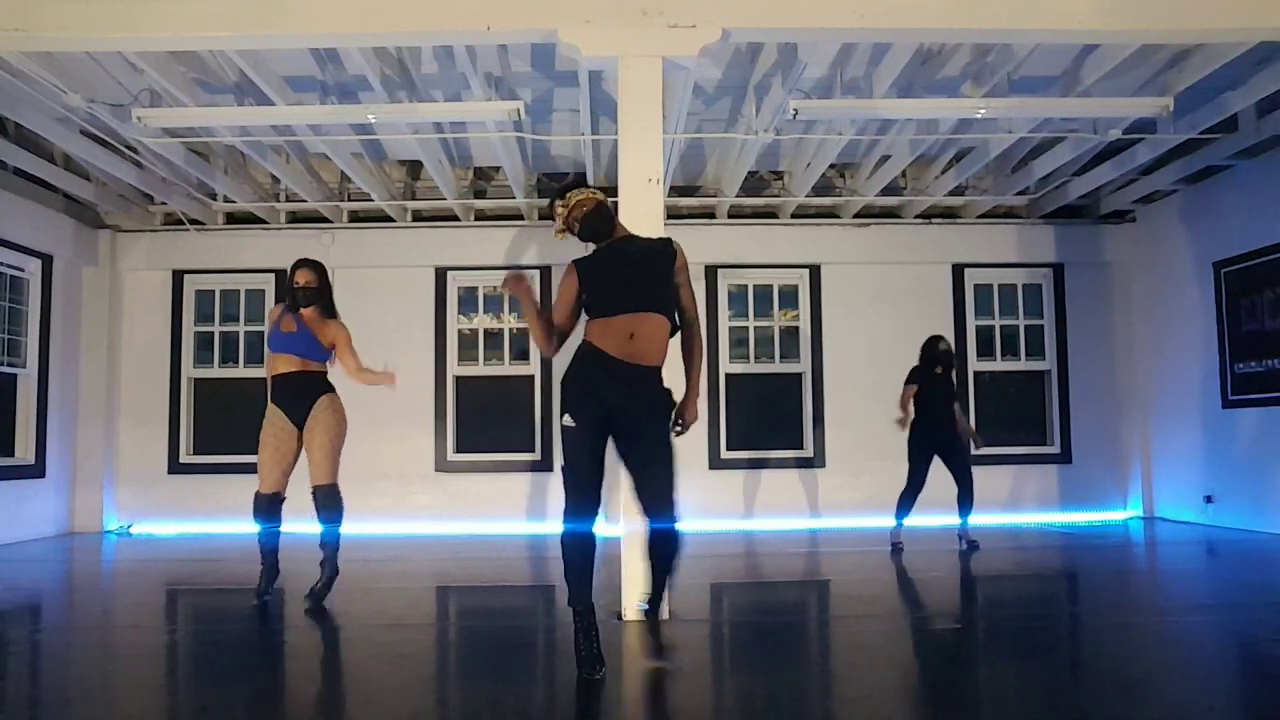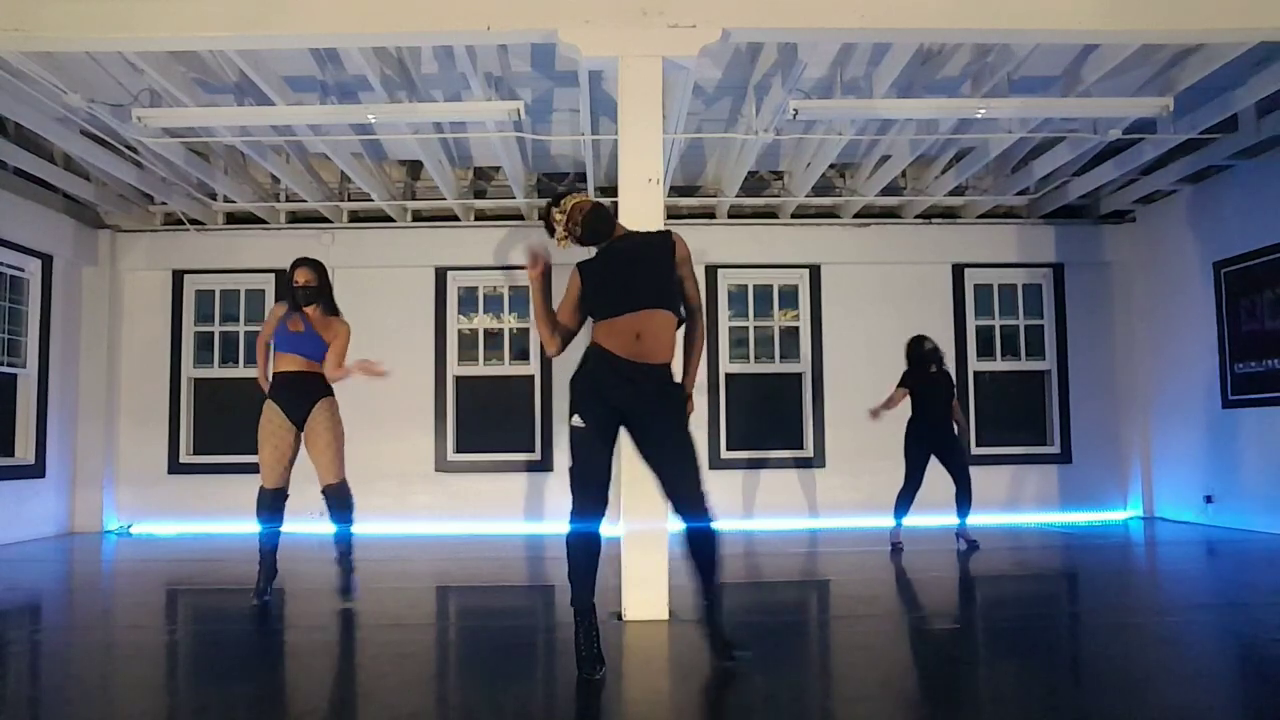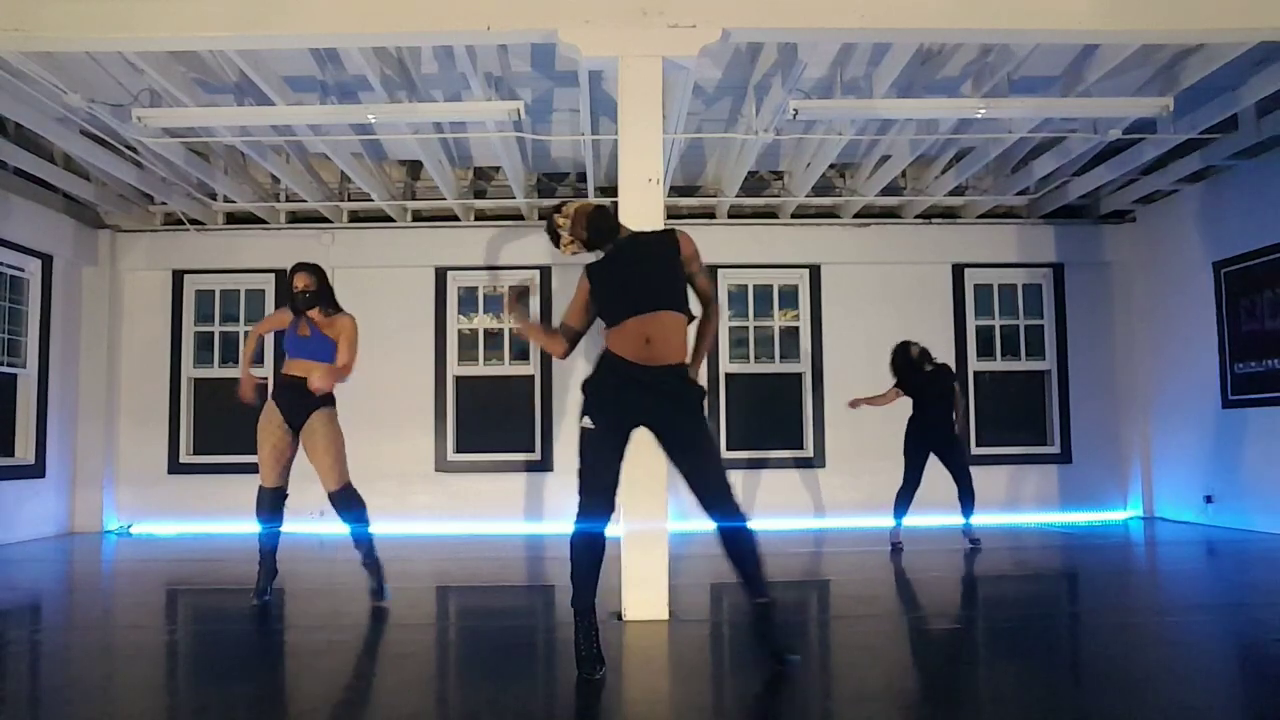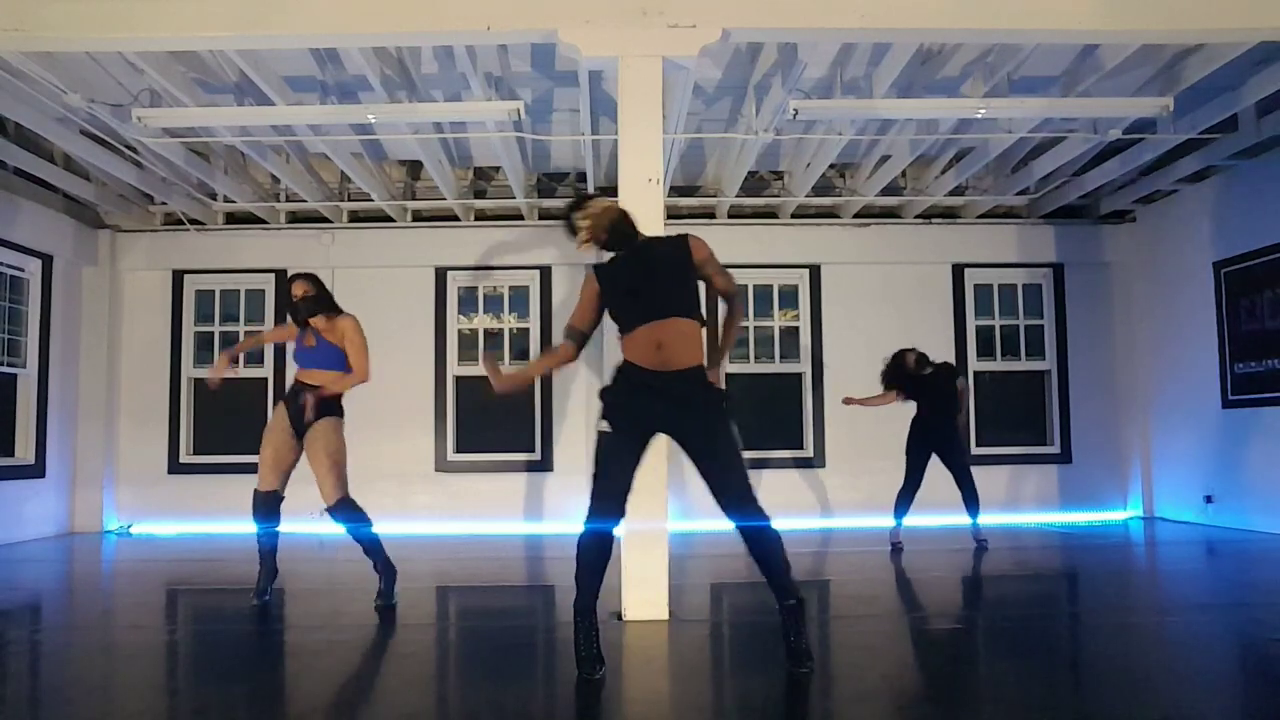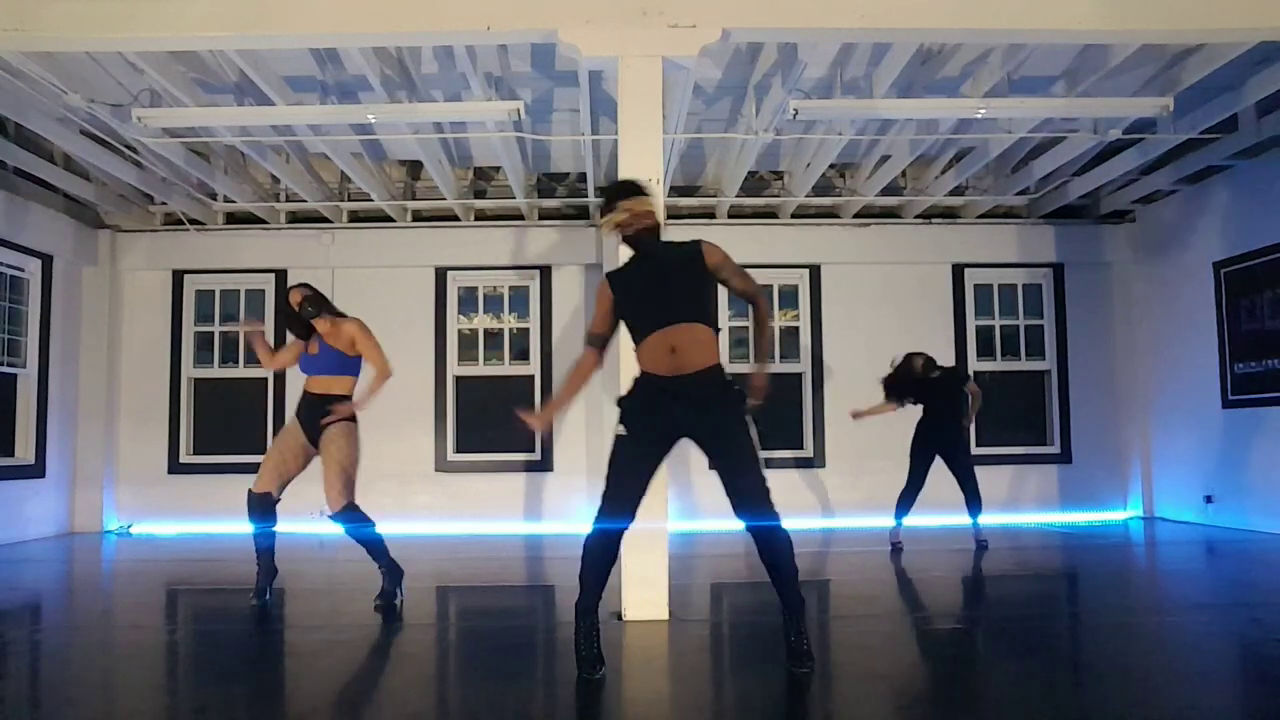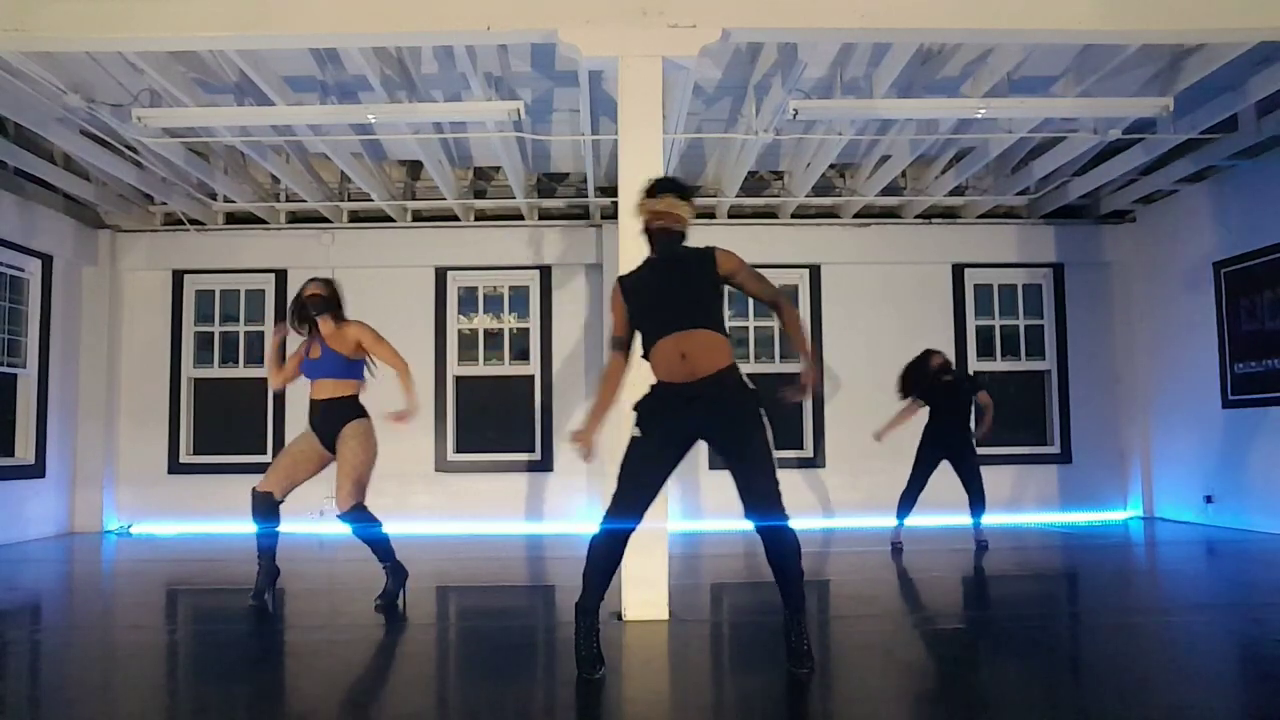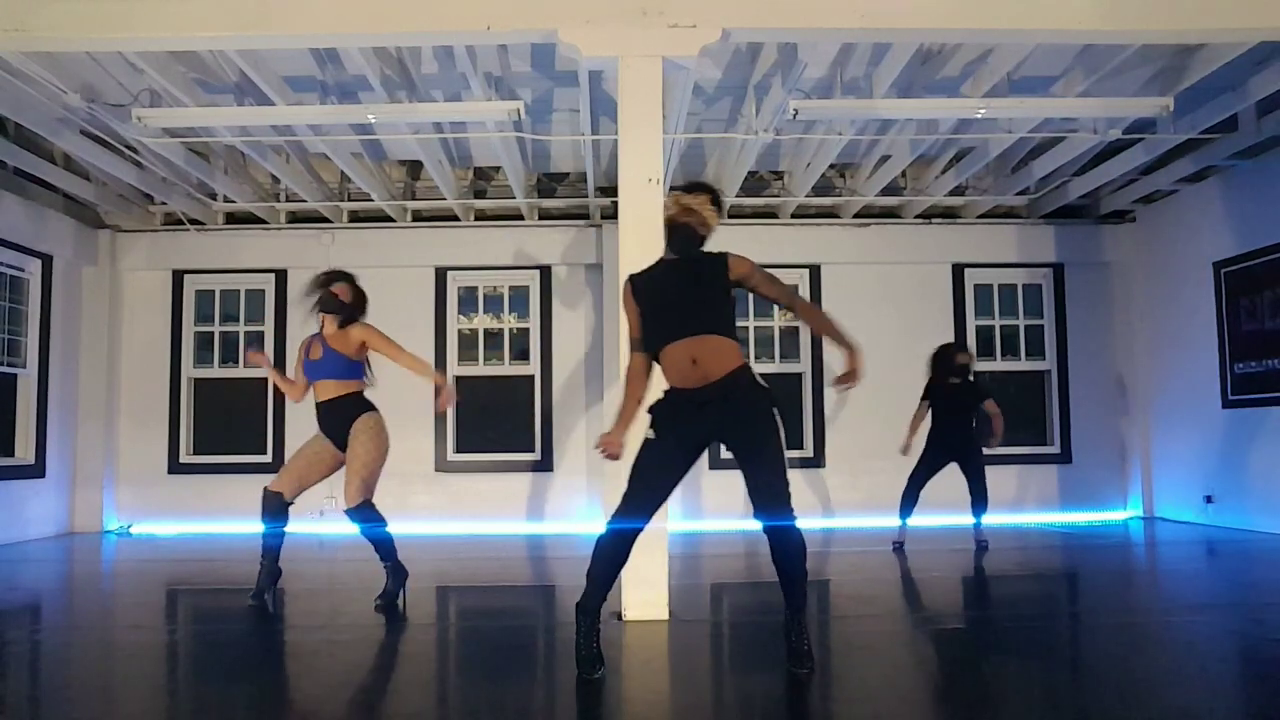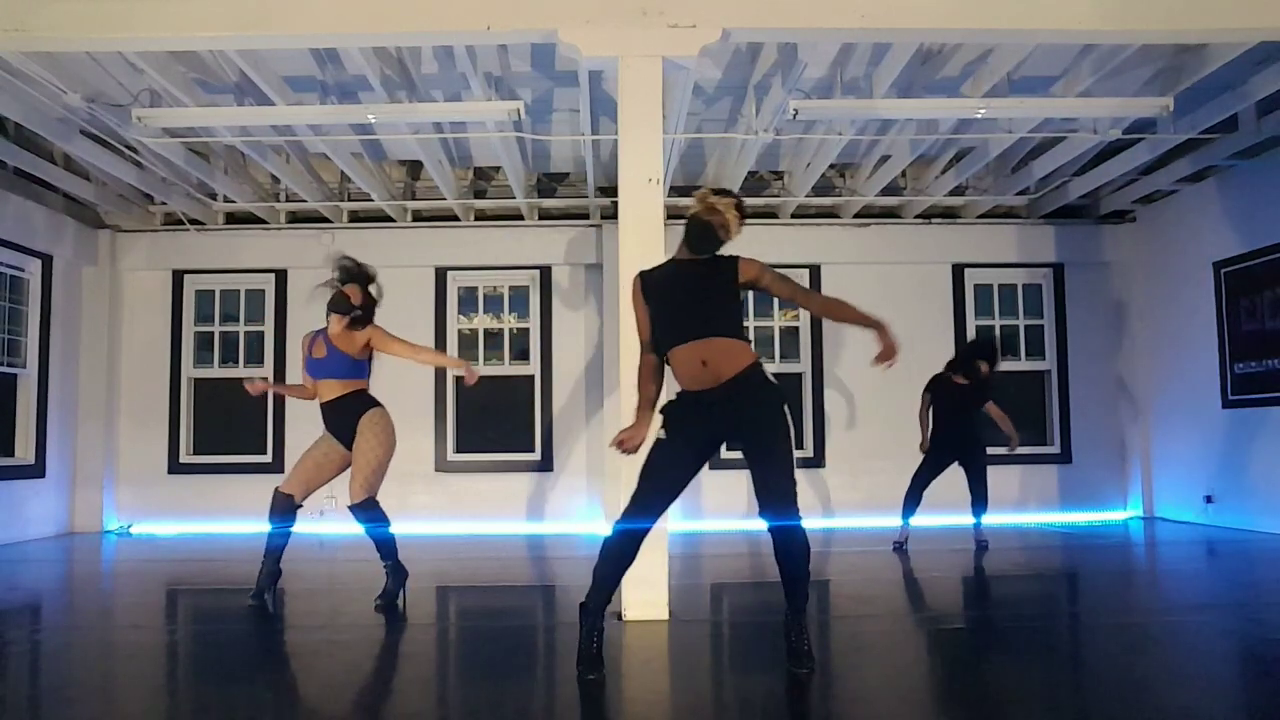
dt=0.1s
person 1, frame 1
left shoulder: (668, 252)
right shoulder: (580, 270)
left elbow: (691, 323)
right elbow: (548, 343)
left wrist: (692, 393)
right wrist: (524, 299)
left hip: (642, 391)
right hip: (588, 382)
left knee: (660, 510)
right knee: (580, 509)
left ankle: (653, 613)
right ankle: (583, 620)
person 1, frame 2
left shoulder: (668, 245)
right shoulder: (586, 272)
left elbow: (696, 313)
right elbow: (554, 344)
left wrist: (689, 384)
right wrist: (537, 283)
left hip: (656, 390)
right hip: (599, 383)
left knee: (693, 507)
right knee: (587, 509)
left ankle: (713, 617)
right ankle: (584, 623)
person 1, frame 3
left shoulder: (673, 243)
right shoulder: (593, 276)
left elbow: (710, 305)
right elbow: (561, 343)
left wrist: (697, 362)
right wrist: (521, 322)
left hip: (674, 388)
right hip: (614, 387)
left knee: (720, 503)
right knee: (594, 511)
left ankle: (762, 609)
right ankle: (585, 623)
person 1, frame 4
left shoulder: (687, 248)
right shoulder: (602, 277)
left elbow: (733, 300)
right elbow: (570, 346)
left wrist: (716, 363)
right wrist: (519, 377)
left hip: (691, 392)
right hip: (630, 393)
left knee: (741, 505)
right knee: (604, 514)
left ankle: (790, 611)
right ankle: (585, 622)
person 1, frame 5
left shoulder: (699, 255)
right shoulder: (614, 283)
left elbow: (756, 299)
right elbow: (592, 354)
left wrist: (761, 365)
right wrist: (551, 409)
left hip: (711, 394)
right hip: (649, 400)
left knee: (757, 511)
right knee: (613, 516)
left ankle: (793, 617)
right ankle: (585, 622)
person 1, frame 6
left shoulder: (713, 261)
right shoulder: (628, 287)
left elbow: (778, 302)
right elbow: (619, 359)
left wrist: (807, 360)
right wrist: (592, 424)
left hip: (728, 397)
right hip: (666, 405)
left knee: (767, 513)
right knee: (622, 515)
left ankle: (796, 621)
right ankle: (586, 620)
person 1, frame 7
left shoulder: (725, 267)
right shoulder: (637, 285)
left elbow: (794, 302)
right elbow: (640, 358)
left wrist: (846, 345)
right wrist: (623, 423)
left hip: (740, 398)
right hip: (680, 408)
left knee: (776, 514)
right knee: (630, 516)
left ankle: (795, 622)
right ankle: (588, 619)
person 1, frame 8
left shoulder: (736, 269)
right shoulder: (647, 283)
left elbow: (810, 299)
right elbow: (650, 357)
left wrist: (876, 326)
right wrist: (643, 421)
left hip: (752, 397)
right hip: (692, 410)
left knee: (781, 515)
right knee: (637, 516)
left ankle: (797, 623)
right ankle: (592, 619)
person 2, frame 1
left shoulder: (335, 327)
right shoulder: (279, 313)
left elbow: (354, 370)
left wrist: (377, 378)
left hip: (321, 400)
right hip: (281, 406)
left knee: (324, 485)
right knee: (268, 492)
left ankle: (329, 567)
right ankle: (268, 570)
person 2, frame 2
left shoulder: (338, 326)
right shoulder: (281, 312)
left elbow: (332, 371)
right elbow: (263, 341)
left wrist: (355, 368)
right wrist: (264, 379)
left hip: (318, 402)
right hip: (279, 403)
left knee: (333, 483)
right knee: (272, 488)
left ankle: (344, 562)
right ankle: (266, 570)
person 2, frame 3
left shoulder: (344, 322)
right shoulder: (289, 318)
left elbow: (342, 369)
right elbow: (256, 334)
left wrist: (325, 378)
right wrist: (246, 372)
left hip: (319, 409)
right hip: (281, 404)
left knee: (338, 486)
right knee: (270, 487)
left ankle: (371, 562)
right ankle: (267, 570)
person 2, frame 4
left shoulder: (346, 324)
right shoulder: (300, 330)
left elbow: (361, 372)
right elbow: (259, 339)
left wrist: (321, 392)
right wrist: (229, 356)
left hip: (325, 416)
right hip: (289, 412)
left knee: (336, 499)
right knee: (266, 492)
left ankle: (383, 567)
right ankle: (267, 571)
person 2, frame 5
left shoulder: (350, 328)
right shoulder: (304, 342)
left elbow: (382, 368)
right elbow: (271, 363)
left wrist: (357, 402)
right wrist: (256, 336)
left hip: (336, 424)
right hip: (302, 423)
left knee: (340, 506)
right knee: (260, 493)
left ankle: (390, 572)
right ankle: (265, 573)
person 2, frame 6
left shoulder: (355, 332)
right shoulder: (307, 346)
left elbow: (398, 364)
right elbow: (277, 381)
left wrist: (410, 401)
right wrist: (276, 341)
left hip: (352, 425)
right hip: (318, 429)
left knee: (349, 506)
right knee: (264, 493)
left ankle: (394, 572)
right ankle: (266, 573)
person 2, frame 7
left shoulder: (359, 335)
right shoulder: (307, 344)
left elbow: (403, 357)
right elbow: (296, 391)
left wrist: (440, 382)
right wrist: (267, 366)
left hip: (361, 423)
right hip: (328, 434)
left knee: (356, 502)
right knee: (275, 493)
left ankle: (394, 572)
right ankle: (268, 573)
person 2, frame 8
left shoulder: (364, 334)
right shoulder: (310, 340)
left elbow: (412, 351)
left wrist: (456, 363)
right wrist: (272, 387)
left hip: (368, 420)
right hip: (335, 432)
left knee: (360, 499)
right knee: (286, 494)
left ankle: (394, 572)
right ankle: (268, 572)
person 3, frame 1
left shoulder: (948, 379)
right shoulder: (919, 373)
right elbow: (906, 396)
left wrist: (972, 434)
right wrist: (906, 415)
left hip: (948, 436)
right hip: (923, 436)
left knee: (966, 481)
right knee: (914, 485)
left ankle: (964, 529)
right ankle: (897, 528)
person 3, frame 2
left shoulder: (944, 375)
right shoulder: (912, 375)
left elbow: (953, 404)
right elbow: (895, 397)
left wrist: (962, 427)
right wrist: (880, 408)
left hip: (945, 435)
right hip: (919, 435)
left knee: (964, 480)
right knee: (912, 484)
left ankle: (962, 528)
right ankle: (896, 529)
person 3, frame 3
left shoulder: (944, 371)
right shoulder: (911, 379)
left elbow: (957, 395)
right elbow: (889, 396)
left wrist: (960, 419)
right wrist: (862, 401)
left hip: (946, 434)
right hip: (919, 435)
left knee: (965, 480)
right knee: (911, 483)
left ankle: (968, 525)
right ankle: (896, 528)
person 3, frame 4
left shoulder: (946, 370)
right shoulder: (912, 384)
left elbow: (963, 389)
right elbow: (888, 397)
left wrist: (962, 414)
right wrist: (857, 401)
left hip: (949, 435)
right hip: (921, 436)
left knee: (966, 482)
right knee: (911, 484)
left ankle: (975, 525)
right ankle: (896, 528)
person 3, frame 5
left shoulder: (955, 374)
right shoulder: (919, 386)
left elbow: (976, 393)
right elbow: (893, 403)
left wrist: (969, 418)
right wrist: (865, 413)
left hip: (953, 438)
right hip: (926, 438)
left knee: (970, 485)
right knee: (913, 486)
left ankle: (976, 527)
right ankle: (896, 528)
person 3, frame 6
left shoulder: (966, 381)
right shoulder: (929, 388)
left elbow: (988, 404)
right elbow: (909, 410)
left wrist: (982, 429)
right wrist: (885, 430)
left hip: (961, 443)
right hip: (933, 441)
left knee: (975, 488)
right knee: (915, 485)
left ankle: (978, 528)
right ankle: (899, 527)
person 3, frame 7
left shoulder: (974, 388)
right shoulder: (936, 385)
left elbow: (995, 412)
right elbow: (921, 413)
left wrist: (997, 436)
right wrist: (909, 440)
left hip: (967, 446)
right hip: (938, 444)
left knee: (979, 489)
right knee: (914, 484)
left ankle: (978, 528)
right ankle: (902, 528)
person 3, frame 8
left shoulder: (977, 390)
right shoulder: (939, 382)
left elbow: (997, 414)
right elbow: (924, 408)
left wrist: (1013, 436)
right wrist: (925, 438)
left hip: (971, 446)
right hip: (941, 445)
left knee: (979, 490)
right knee: (917, 484)
left ankle: (978, 528)
right ankle: (905, 527)
